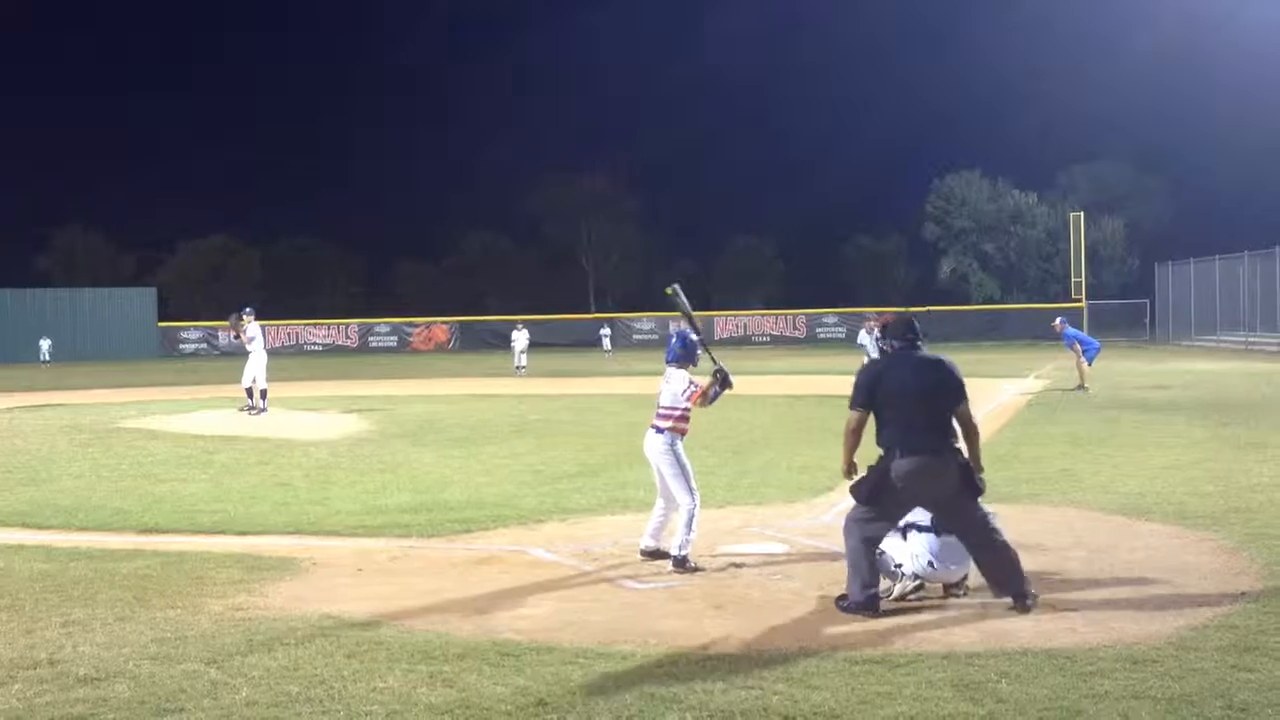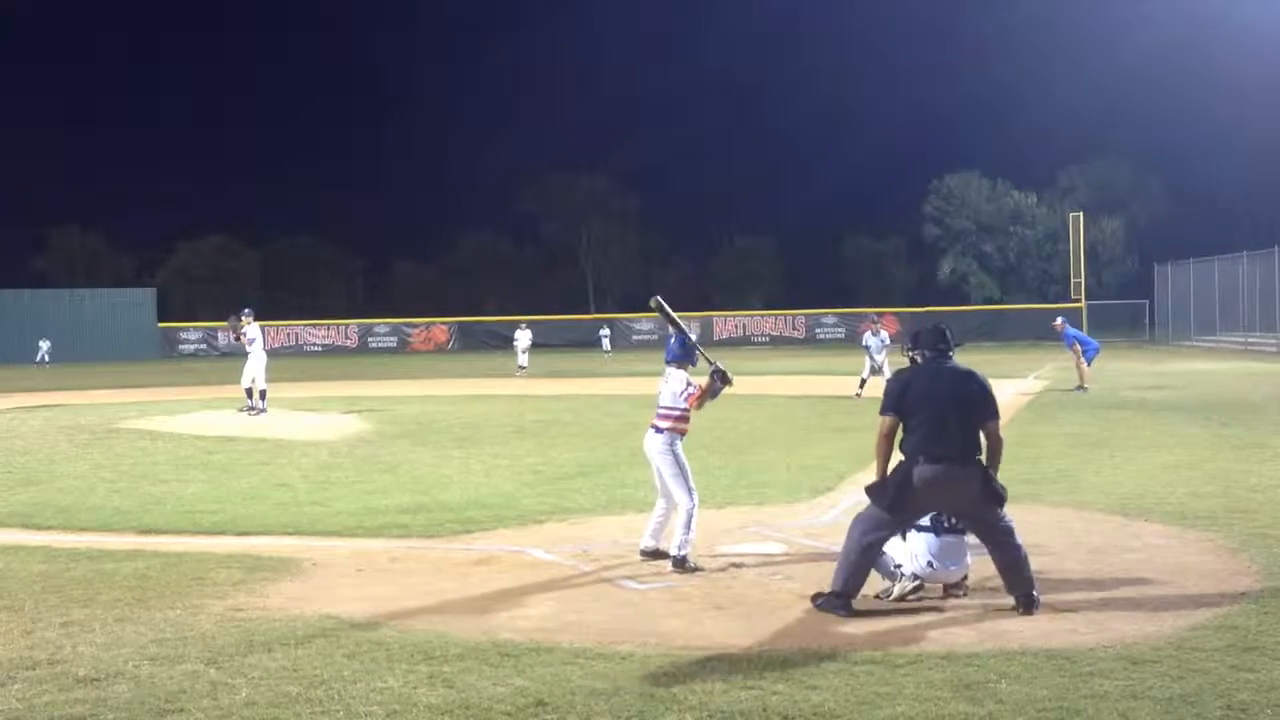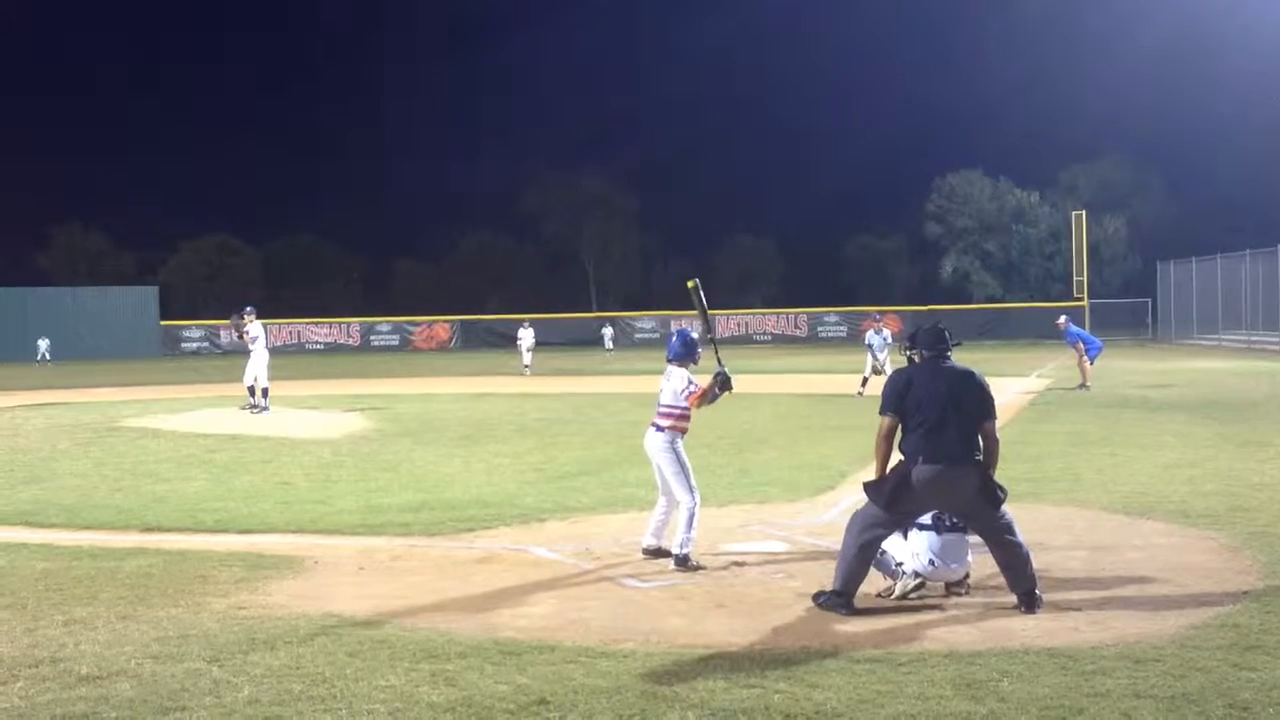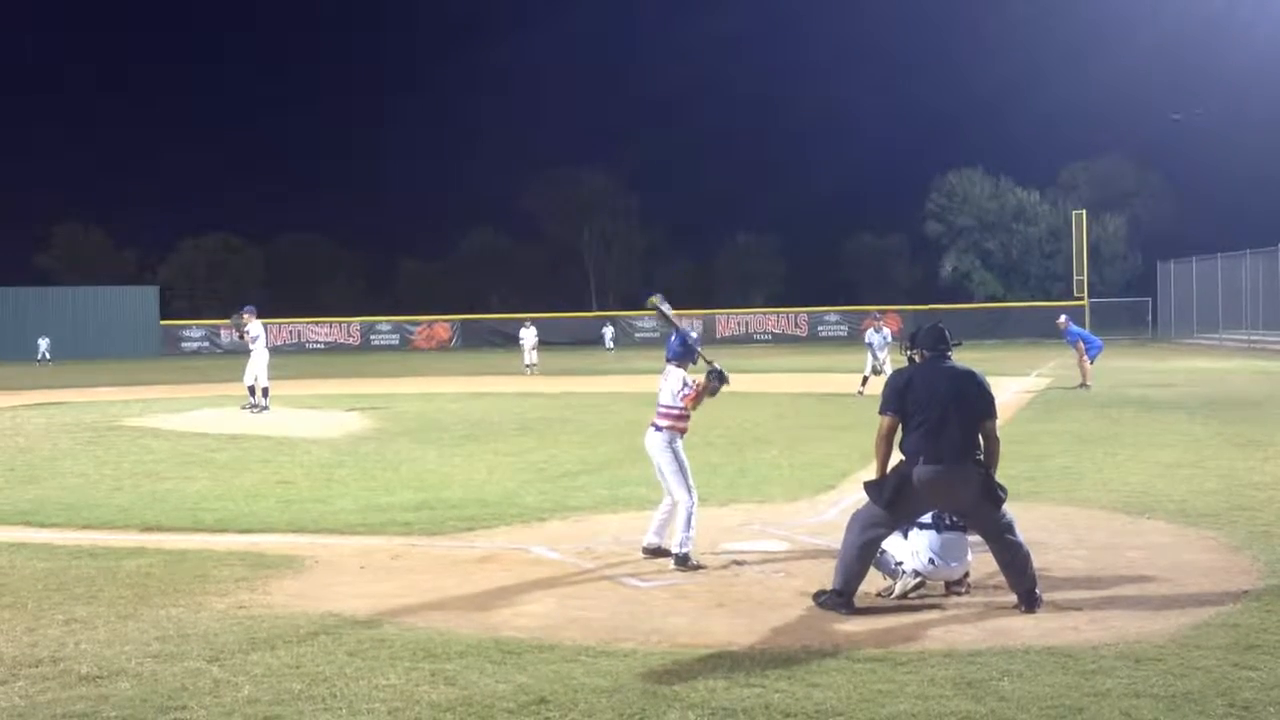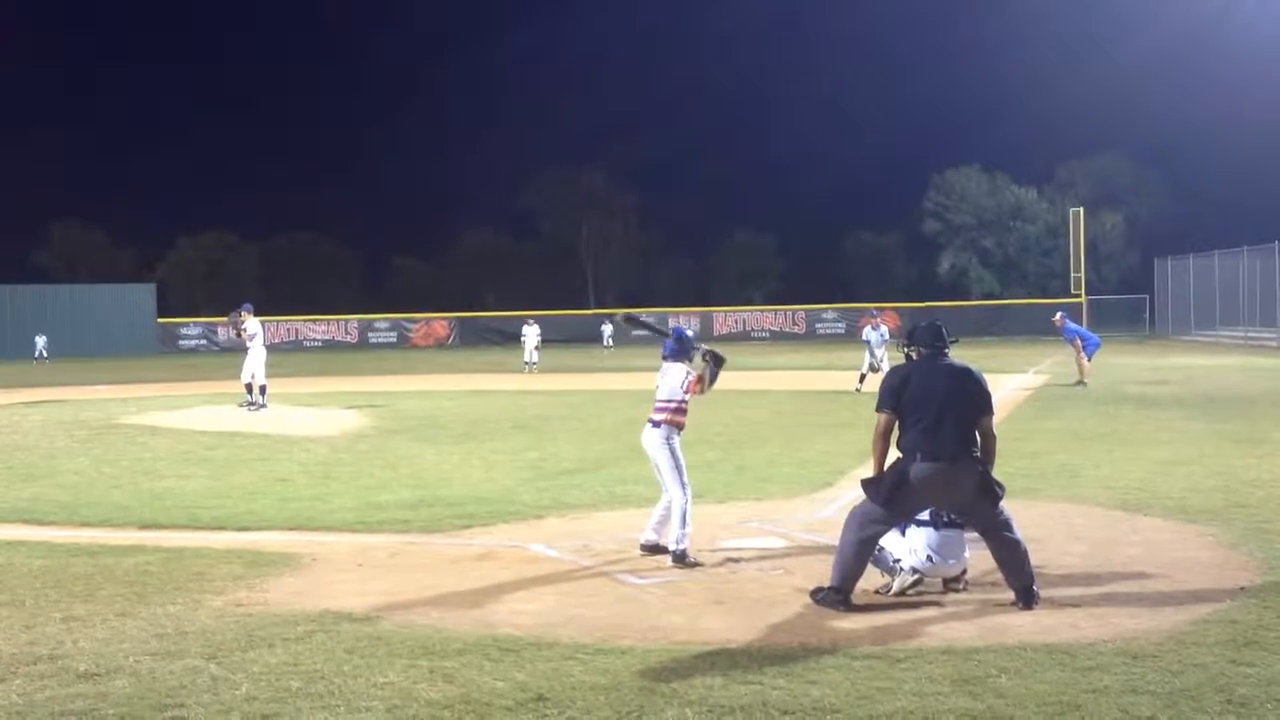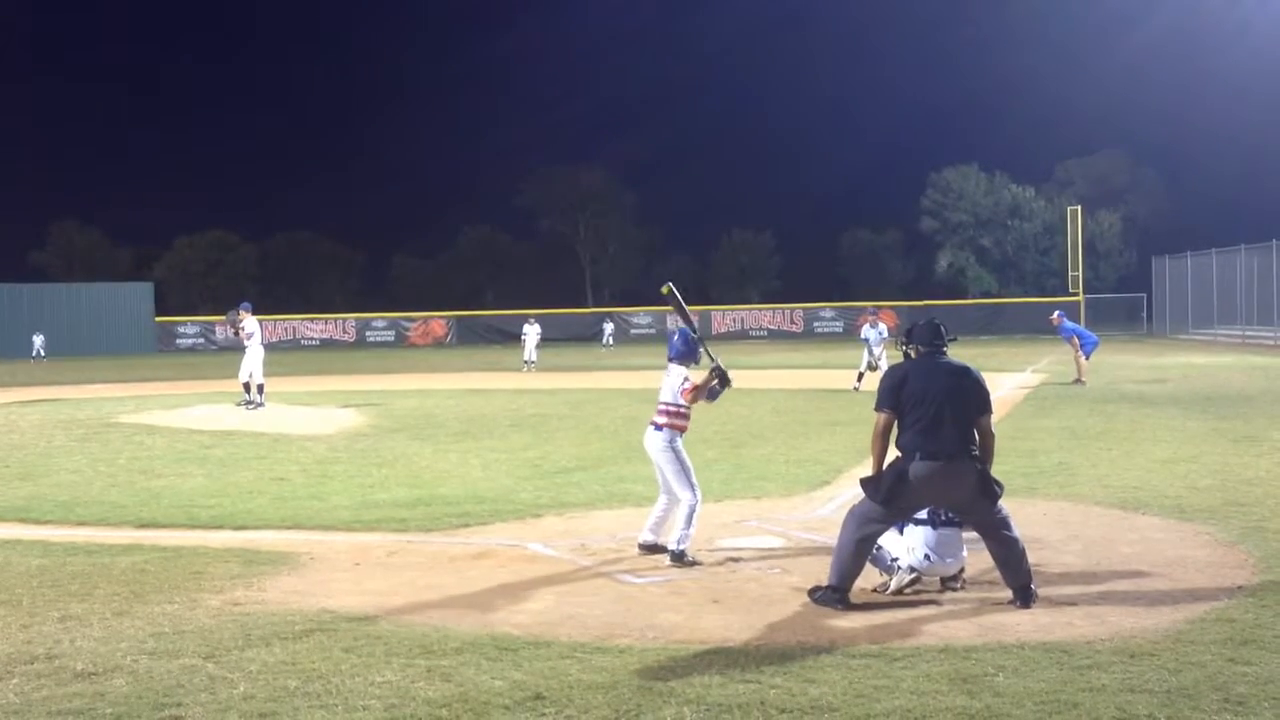
dt=0.5s
person 1, frame 1
left shoulder: (873, 371)
right shoulder: (942, 368)
left elbow: (854, 426)
right elbow: (966, 421)
left wrist: (847, 460)
right wrist: (975, 460)
left hip: (899, 467)
right hip: (945, 465)
left knee: (859, 527)
right knee: (980, 529)
left ankle: (863, 598)
right ankle: (1020, 593)
person 1, frame 2
left shoulder: (904, 379)
right shoulder: (976, 381)
left elbow: (886, 433)
right elbow: (994, 437)
left wrist: (881, 477)
right wrist: (990, 477)
left hip: (920, 474)
right hip: (966, 474)
left knee: (867, 529)
right knee: (999, 532)
left ankle: (840, 597)
right ankle: (1026, 596)
person 1, frame 3
left shoulder: (902, 379)
right shoulder: (974, 380)
left elbow: (886, 434)
right elbow: (990, 438)
left wrist: (879, 478)
right wrist: (986, 479)
left hip: (918, 474)
right hip: (965, 474)
left knee: (864, 527)
right knee: (1001, 531)
left ankle: (840, 596)
right ankle: (1029, 595)
person 1, frame 4
left shoulder: (903, 378)
right shoulder: (975, 380)
left elbow: (886, 433)
right elbow: (991, 437)
left wrist: (880, 478)
right wrist: (987, 479)
left hip: (919, 474)
right hip: (966, 474)
left knee: (865, 526)
right knee: (1001, 530)
left ankle: (840, 595)
right ankle: (1028, 595)
person 1, frame 5
left shoulder: (899, 376)
right shoulder: (971, 377)
left elbow: (883, 430)
right elbow: (988, 433)
left wrist: (878, 475)
right wrist: (984, 476)
left hip: (916, 471)
right hip: (963, 472)
left knee: (863, 523)
right knee: (998, 527)
left ankle: (838, 592)
right ankle: (1026, 591)
person 1, frame 6
left shoulder: (898, 375)
right shoulder: (970, 376)
left elbow: (882, 430)
right elbow: (986, 433)
left wrist: (876, 475)
right wrist: (983, 475)
left hip: (915, 470)
right hip: (962, 471)
left knee: (862, 521)
right knee: (997, 525)
left ankle: (836, 591)
right ankle: (1023, 590)
person 2, frame 1
left shoulder: (673, 374)
right shoulder: (680, 376)
left elbow: (703, 399)
right elbow: (700, 401)
left wrist: (719, 386)
right wrist: (714, 379)
left hip: (656, 439)
right hip: (666, 442)
left knee: (667, 498)
right knee: (689, 500)
left ankle: (649, 546)
right ankle: (680, 557)
person 2, frame 2
left shoulder: (672, 374)
right shoulder: (679, 376)
left elbow: (700, 398)
right elbow: (697, 403)
left wrist: (718, 383)
right wrist: (712, 379)
left hip: (656, 439)
right hip: (666, 442)
left knee: (667, 497)
right knee: (688, 500)
left ankle: (649, 546)
right ankle: (679, 557)
person 2, frame 3
left shoulder: (673, 372)
right shoulder: (681, 375)
left elbow: (700, 400)
right elbow: (697, 402)
left wrist: (719, 388)
right wrist: (715, 380)
left hip: (656, 437)
right hip: (667, 440)
left knee: (669, 496)
right knee: (689, 498)
left ankle: (651, 544)
right ankle: (681, 555)
person 2, frame 4
left shoulder: (672, 372)
right shoulder: (678, 375)
left elbow: (696, 396)
right elbow: (692, 404)
left wrist: (714, 382)
right wrist: (708, 379)
left hip: (658, 437)
right hip: (666, 440)
left knee: (673, 496)
right knee: (687, 497)
left ankle: (652, 544)
right ankle: (682, 554)
person 2, frame 5
left shoulder: (669, 369)
right shoulder: (678, 369)
left elbow: (701, 385)
right elbow: (699, 388)
left wrist: (713, 367)
right wrist: (706, 364)
left hip: (655, 433)
right hip: (663, 436)
left knee: (671, 492)
right knee: (682, 494)
left ankle: (650, 541)
right ankle: (678, 551)
person 2, frame 6
left shoulder: (675, 371)
right shoulder: (679, 373)
left elbow: (705, 397)
right elbow: (691, 397)
left wrist: (719, 384)
right wrist: (710, 376)
left hip: (657, 436)
right hip: (666, 439)
left knee: (670, 494)
right knee: (690, 495)
left ankle: (647, 541)
right ankle: (677, 551)
